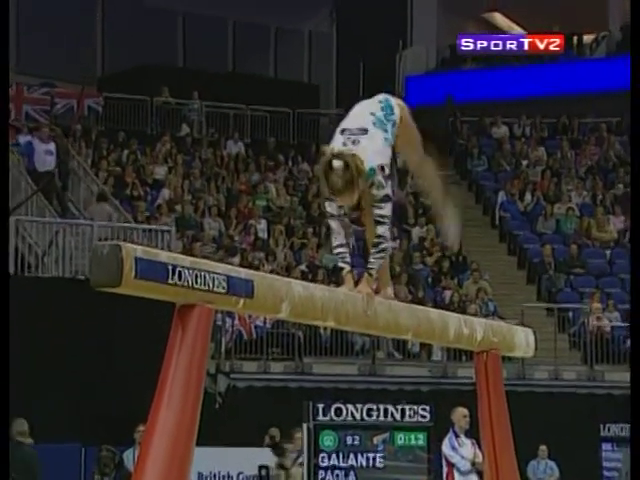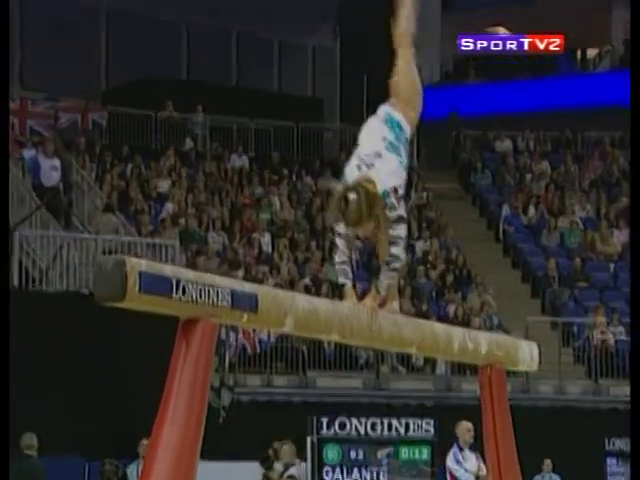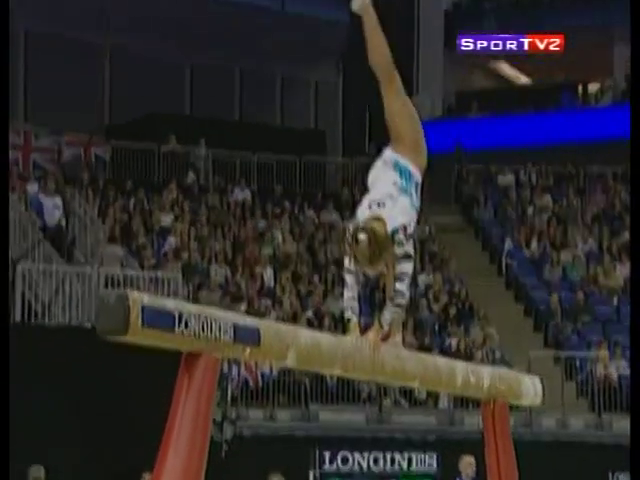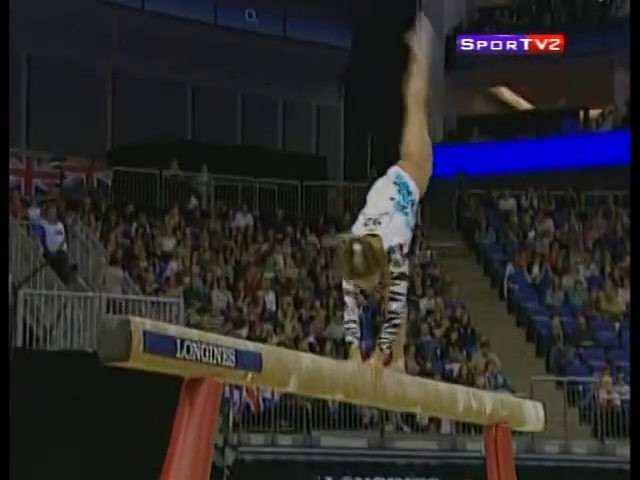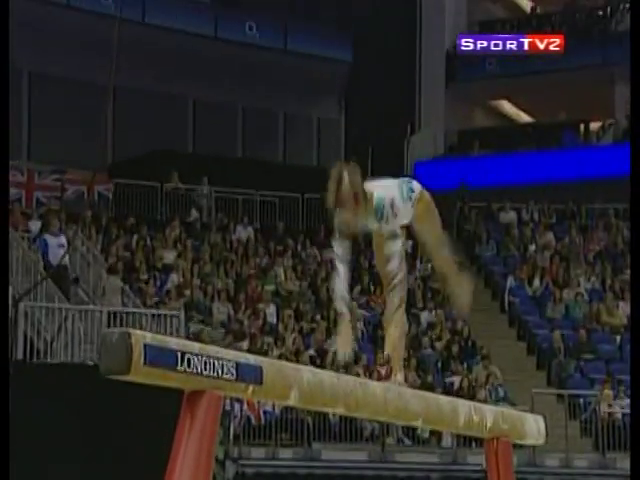
dt=0.2s
person 1, frame 1
left shoulder: (375, 168)
right shoulder: (334, 174)
left elbow: (382, 227)
right elbow: (336, 229)
left wrist: (370, 279)
right wrist: (347, 277)
right knee: (368, 214)
left ankle: (443, 209)
person 1, frame 2
left shoulder: (388, 193)
right shoulder: (347, 201)
left elbow: (396, 253)
right elbow: (341, 249)
left wrist: (376, 295)
right wrist: (349, 293)
left hip: (395, 122)
right hip: (375, 129)
right knee: (383, 231)
right ankle: (391, 299)
person 1, frame 3
left shoulder: (397, 230)
right shoulder: (359, 238)
left elbow: (400, 285)
right elbow: (351, 283)
left wrist: (380, 328)
right wrist: (353, 327)
left hip: (404, 163)
right hip: (385, 169)
person 1, frame 4
left shoulder: (394, 249)
right shoulder: (354, 255)
left elbow: (396, 303)
right elbow: (351, 309)
left wrist: (381, 353)
right wrist: (354, 351)
left hip: (406, 183)
right hip: (388, 191)
right ankle: (399, 355)
person 1, frame 5
left shoulder: (384, 205)
right shoulder: (345, 214)
left elbow: (395, 267)
right elbow: (340, 269)
right wrist: (344, 329)
left hip: (413, 206)
right hip: (385, 227)
left knee: (438, 256)
right knee: (392, 294)
left ankle: (460, 281)
right ankle: (398, 374)
